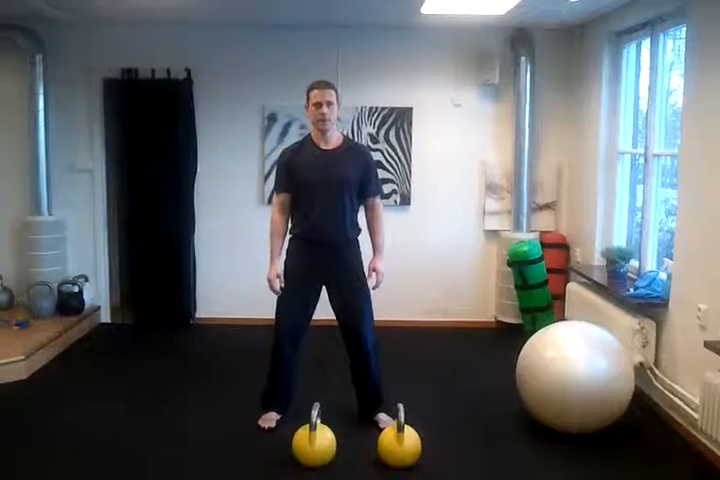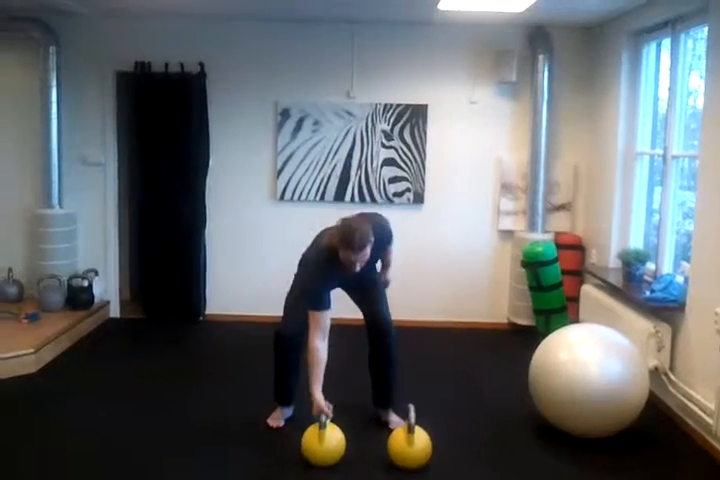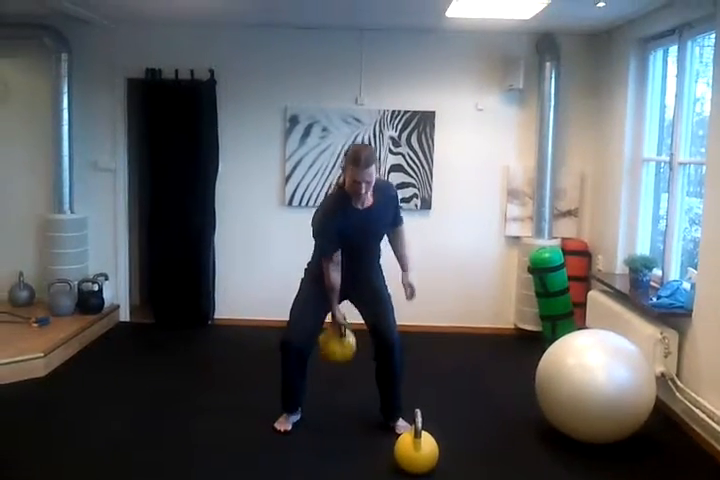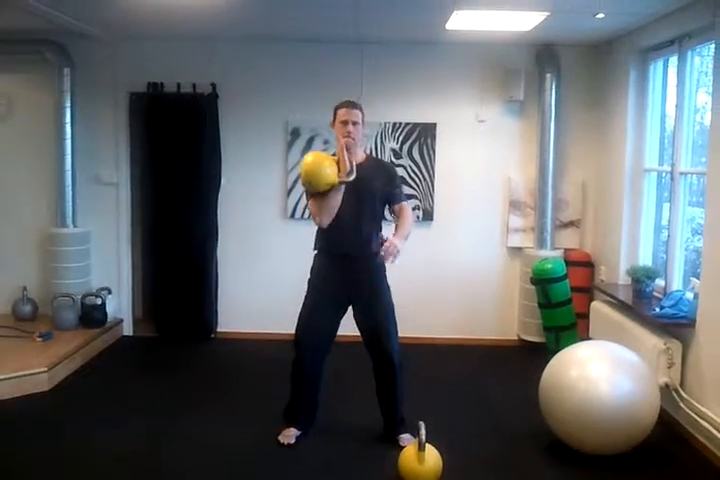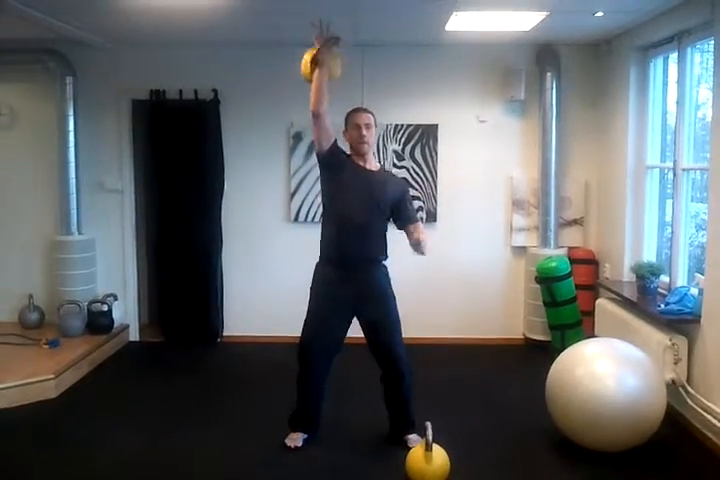
dt=1s
person 1, frame 1
left shoulder: (359, 155)
right shoulder: (292, 157)
left elbow: (373, 207)
right elbow: (280, 211)
left wrist: (378, 255)
right wrist: (275, 260)
left hip: (345, 255)
right hip: (302, 255)
left knee: (360, 333)
right knee: (287, 332)
left ankle: (372, 407)
right ankle: (274, 405)
person 1, frame 2
left shoulder: (379, 227)
right shoulder: (319, 261)
right elbow: (318, 338)
left wrist: (385, 270)
right wrist: (316, 395)
right hip: (314, 273)
left knee: (382, 327)
right knee: (288, 333)
left ankle: (385, 407)
right ankle: (284, 404)
person 1, frame 3
left shoulder: (388, 193)
right shoulder: (328, 211)
left elbow: (396, 230)
right elbow: (332, 266)
left wrist: (405, 271)
right wrist: (335, 308)
left hip: (368, 272)
right hip: (325, 275)
left knee: (389, 340)
right knee: (294, 341)
left ankle: (393, 414)
right ankle: (291, 409)
person 1, frame 4
left shoulder: (383, 170)
left elbow: (403, 210)
right elbow: (322, 218)
left wrist: (399, 235)
right wrist: (342, 177)
left hip: (369, 268)
right hip: (329, 267)
left knee: (386, 350)
right knee: (308, 346)
left ankle: (396, 426)
right ankle: (297, 421)
person 1, frame 5
left shoulder: (394, 183)
right shoulder: (334, 165)
left elbow: (412, 227)
right elbow: (318, 114)
left wrist: (419, 240)
right wrist: (322, 65)
left hip: (373, 276)
right hip: (332, 274)
left knee: (394, 356)
right knee: (313, 353)
left ankle: (404, 427)
right ankle: (302, 425)
